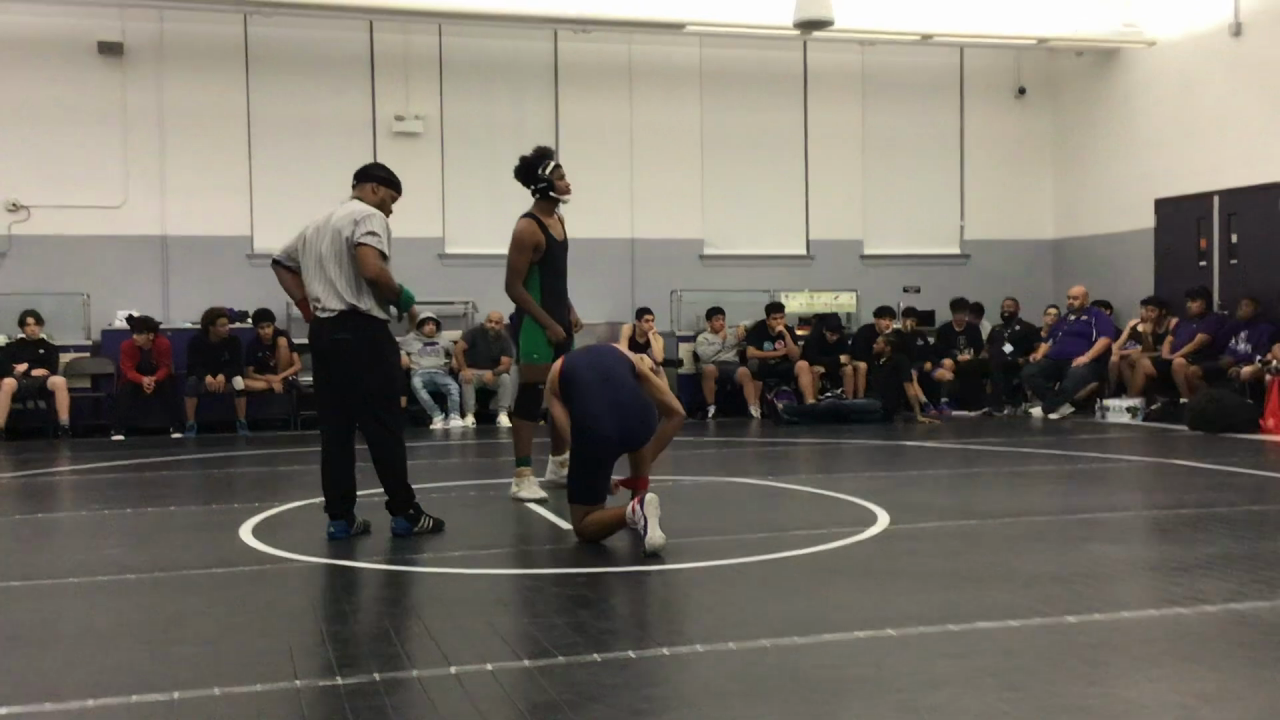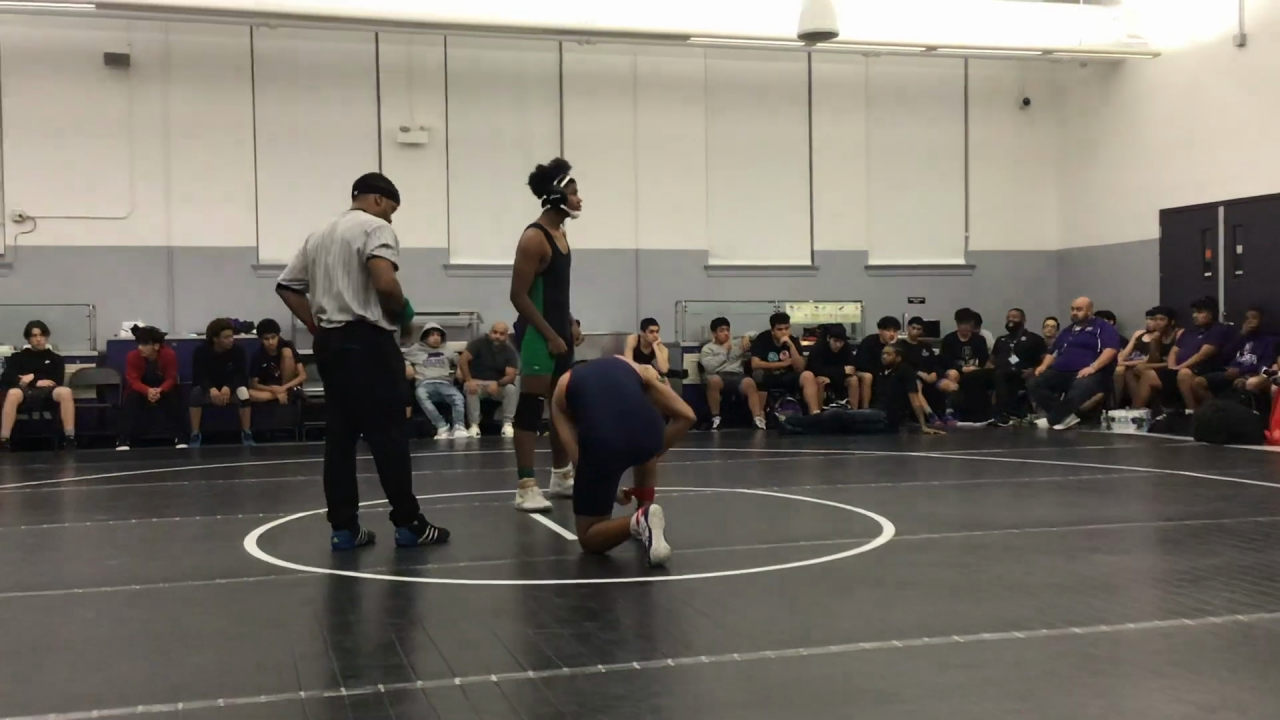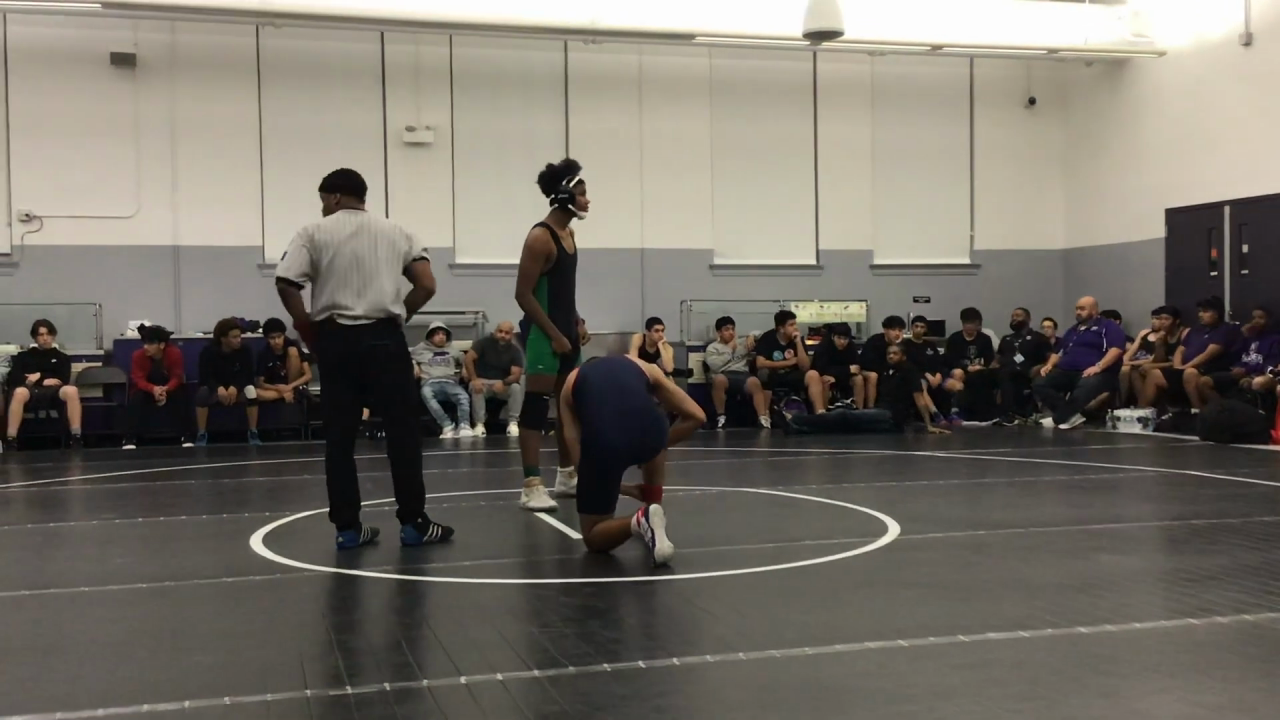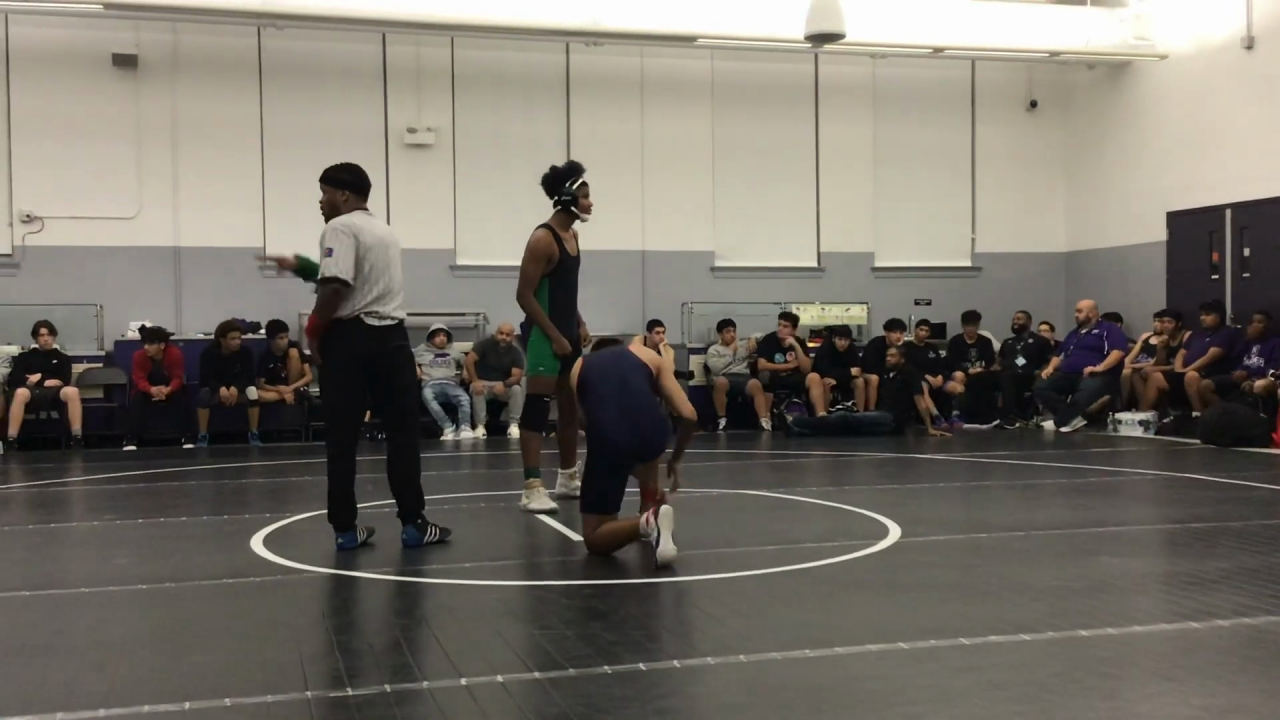
dt=0.4s
person 1, frame 1
left shoulder: (319, 223)
right shoulder: (368, 216)
left elbow: (282, 262)
right elbow: (371, 271)
left wrist: (309, 308)
right wrist: (402, 298)
left hip: (323, 331)
right hip: (360, 331)
left knee: (335, 427)
right knee: (383, 424)
left ankle: (340, 517)
right ankle: (403, 512)
person 1, frame 2
left shoulder: (318, 236)
right shoulder: (375, 228)
left elbow: (287, 287)
right elbow: (385, 283)
left wrist: (317, 324)
right wrist: (404, 313)
left hip: (329, 342)
right hip: (366, 341)
left knee: (340, 436)
right knee: (388, 434)
left ankle: (343, 527)
right ankle: (408, 523)
person 1, frame 3
left shoulder: (314, 233)
right shoulder: (395, 233)
left elbow: (285, 283)
right elbow: (427, 285)
left wrist: (307, 328)
left hip: (334, 340)
right hip: (383, 338)
left knee: (339, 436)
right knee: (402, 432)
left ankle: (347, 527)
right ankle: (413, 522)
person 1, frame 4
left shoulder: (341, 227)
right shoulder: (386, 232)
left elbow: (337, 284)
left wrist: (315, 327)
right wrist: (300, 265)
left hip: (348, 339)
right hip: (392, 338)
left knee: (342, 438)
right knee: (402, 432)
left ankle: (345, 528)
right ankle: (413, 523)
person 2, frame 1
left shoulder: (558, 219)
right shoulder: (527, 228)
right elbow: (513, 286)
left wrist: (570, 311)
right wrist: (547, 324)
left hip: (559, 319)
right hip: (535, 323)
right knee: (531, 395)
left ankle: (559, 465)
right ankle: (523, 476)
person 2, frame 2
left shoulder: (560, 233)
right shoulder: (534, 238)
right elbow: (518, 296)
left wrist: (569, 325)
right wrist: (549, 336)
left hip: (560, 331)
right hip: (538, 335)
right knee: (530, 407)
left ankle: (562, 476)
right ankle: (526, 487)
person 2, frame 3
left shoulder: (569, 233)
right shoulder: (540, 237)
right elbow: (524, 294)
left wrist: (577, 323)
right wrist: (553, 335)
left hip: (566, 330)
right hip: (543, 334)
right knee: (536, 406)
left ankle: (567, 475)
right ankle: (532, 486)
person 2, frame 4
left shoulder: (573, 235)
right shoulder: (543, 239)
right elbow: (525, 295)
left wrist: (579, 324)
right wrist: (554, 336)
left hip: (568, 332)
right hip: (545, 335)
left knee: (571, 407)
right knee: (537, 407)
left ankle: (568, 477)
right ankle: (532, 488)
person 3, frame 1
left shoulder: (557, 371)
right shoulder: (625, 353)
left elbow: (571, 433)
right elbow: (676, 413)
left wrist: (602, 479)
right wrist: (647, 459)
left hip: (594, 430)
right hip: (640, 418)
left knee: (583, 527)
left ankle: (634, 510)
right ankle: (639, 505)
person 3, frame 2
left shoulder: (563, 386)
right shoulder: (629, 365)
left elbow: (579, 456)
right elbow: (686, 416)
left wrist: (611, 492)
right wrist: (654, 453)
left hip: (601, 441)
right hip: (647, 430)
left knee: (589, 538)
left ankle: (638, 522)
right ankle: (646, 511)
person 3, frame 3
left shoulder: (573, 380)
right shoulder: (641, 365)
left elbow: (580, 460)
right elbow: (696, 416)
left wrist: (625, 489)
left hip: (602, 440)
right hip: (649, 431)
left knee: (593, 537)
left ankle: (640, 521)
right ankle: (652, 510)
person 3, frame 4
left shoulder: (580, 367)
right shoulder: (648, 355)
right elbow: (688, 415)
right wrist: (675, 460)
left hip: (609, 439)
right hip: (653, 431)
left knee: (595, 540)
left ankle: (647, 522)
right ankle: (651, 513)
